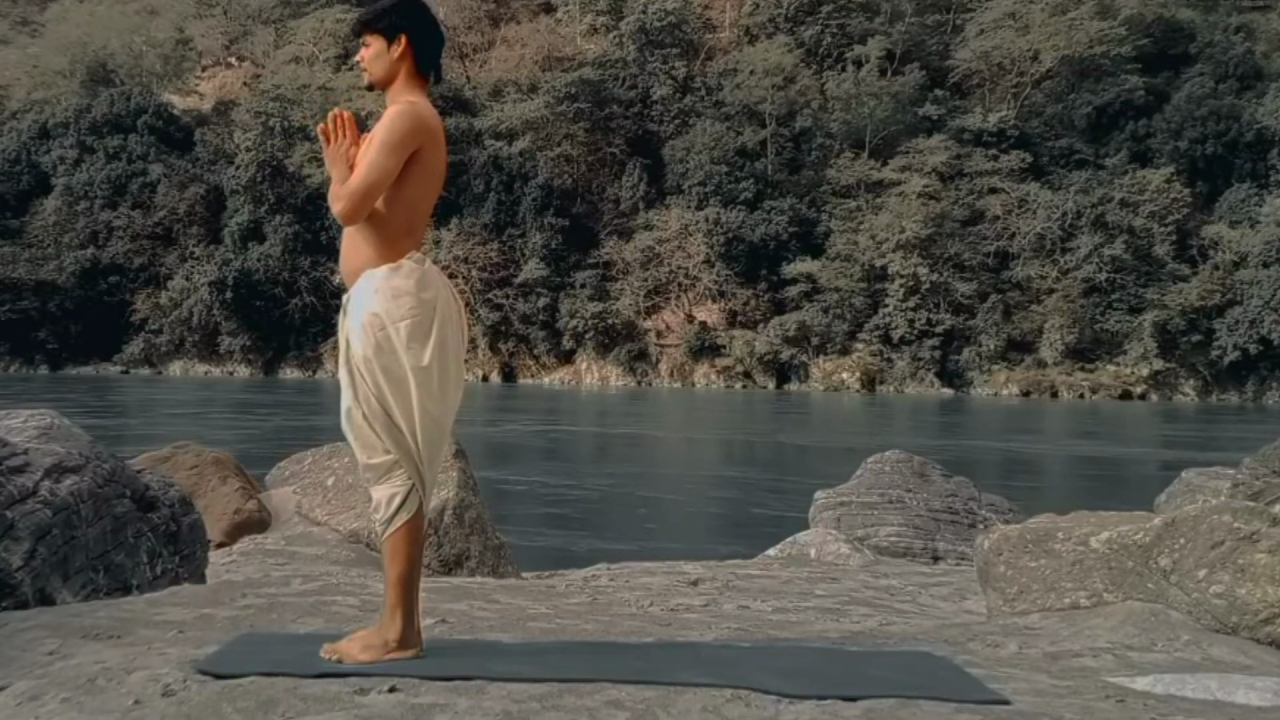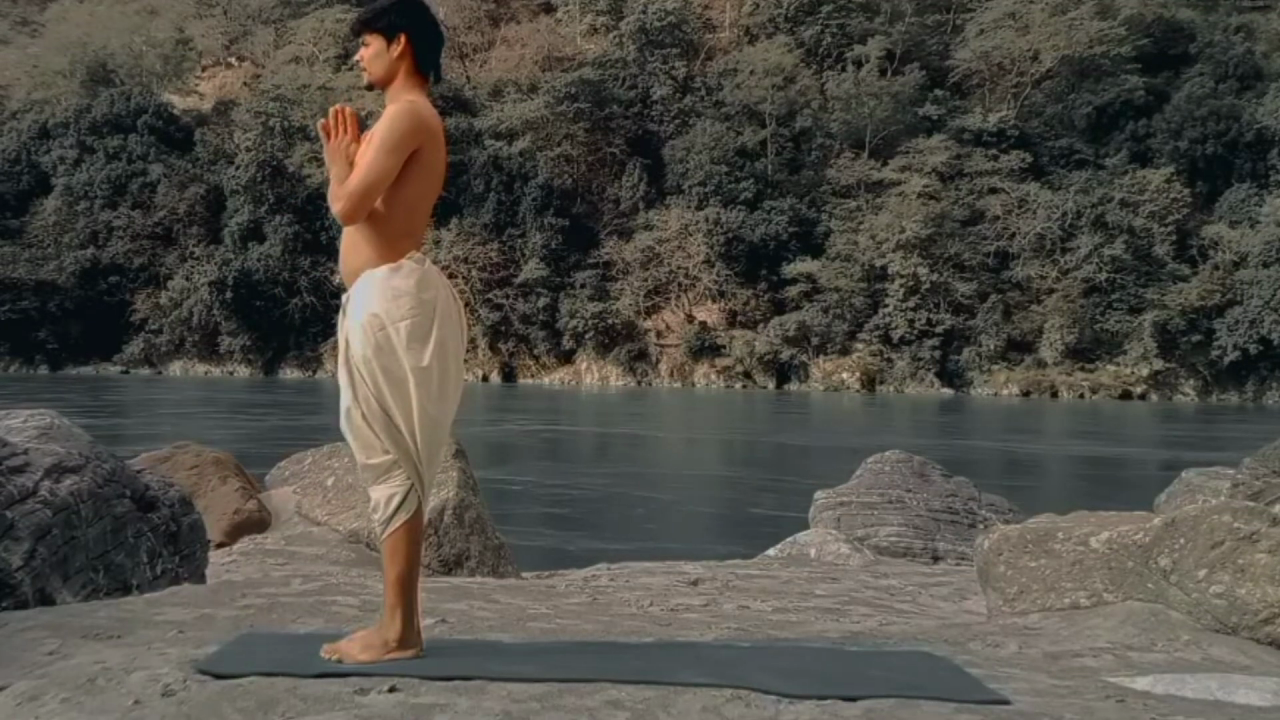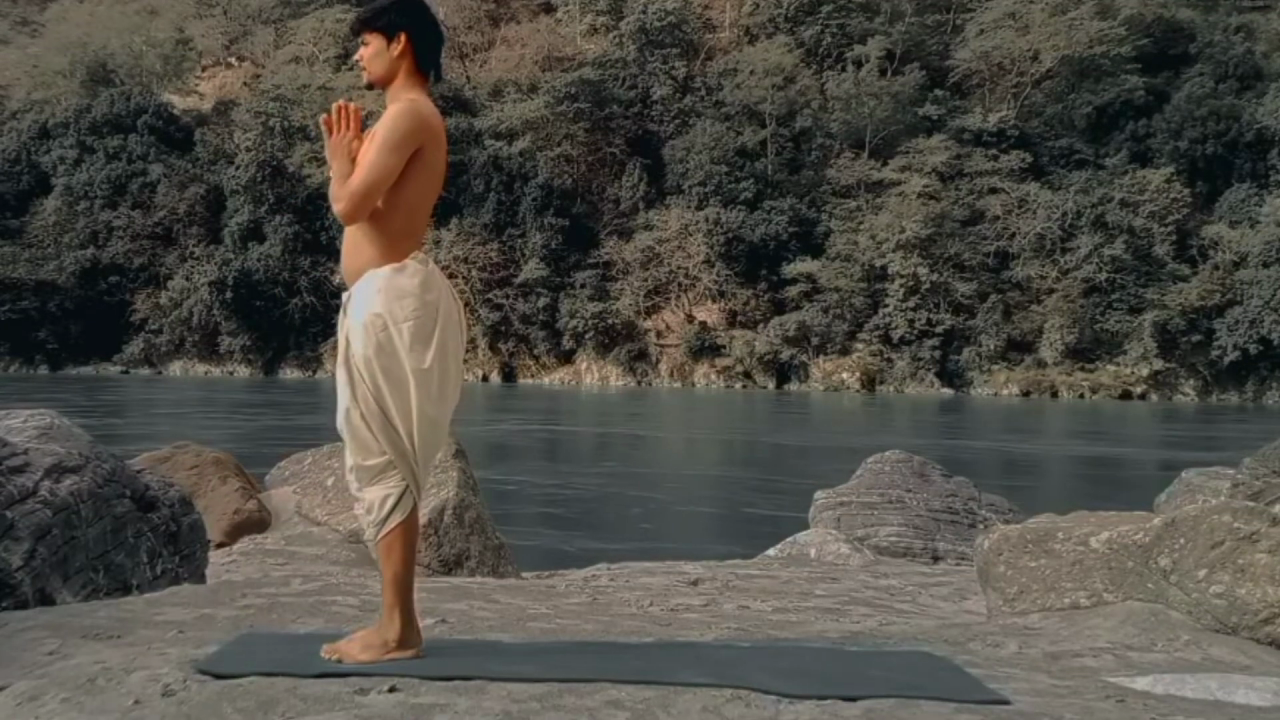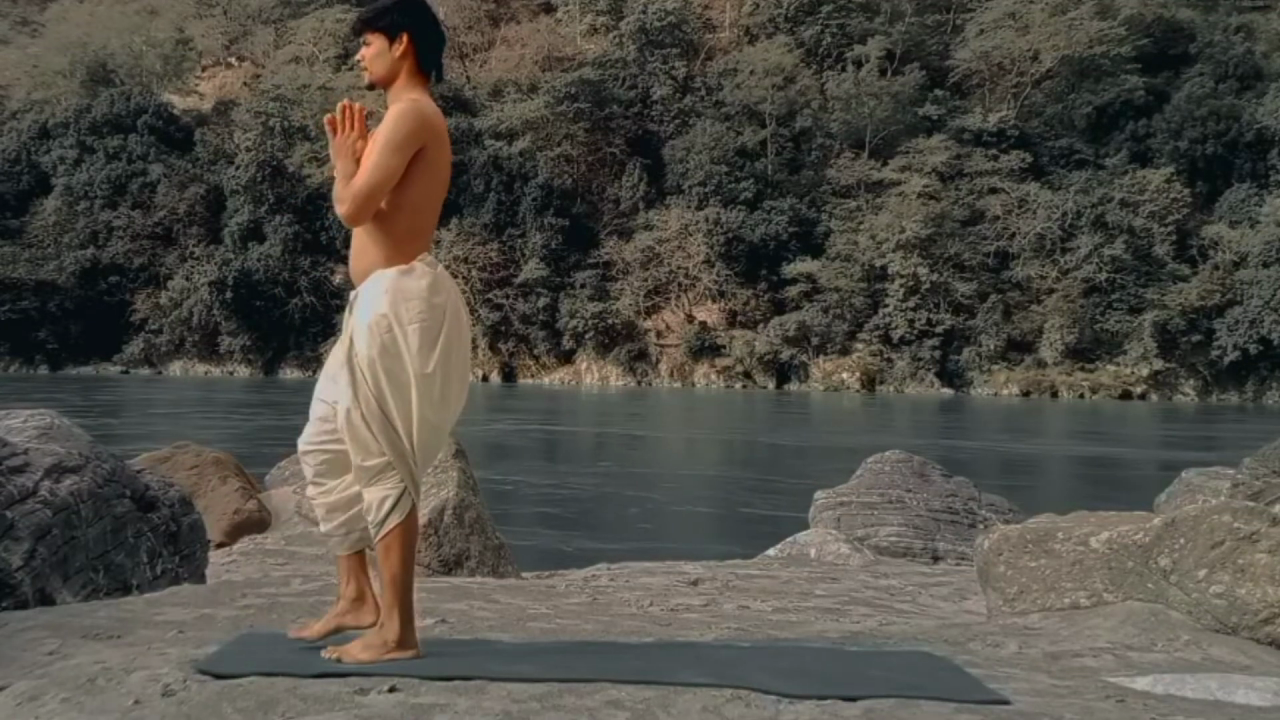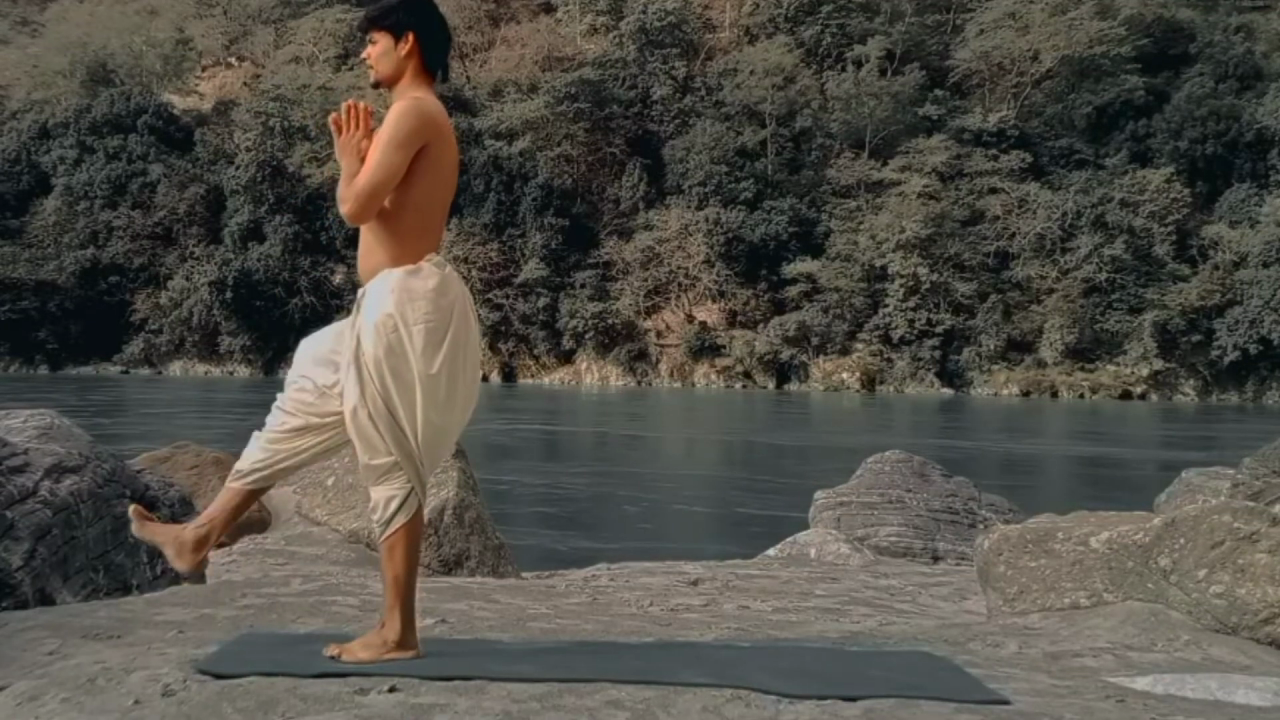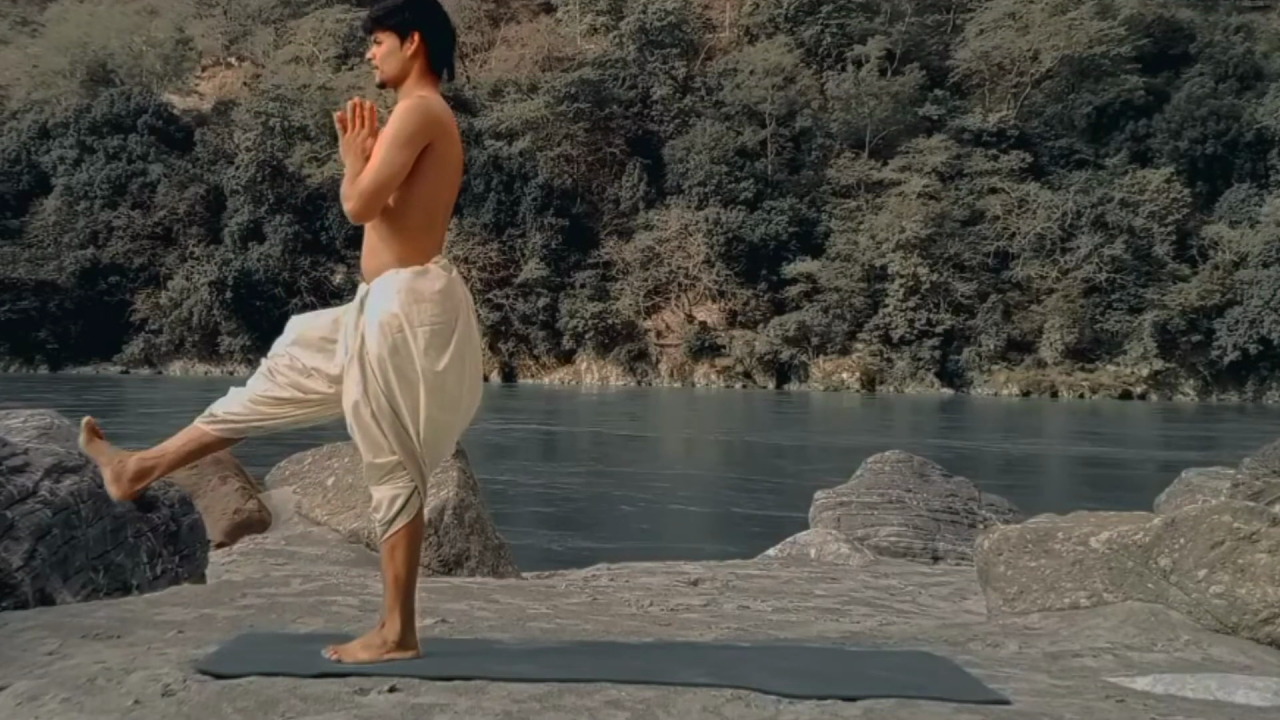
dt=0.2s
person 1, frame 1
left shoulder: (406, 114)
right shoulder: (406, 121)
left elbow: (348, 207)
left wrist: (338, 166)
right wrist: (351, 163)
left hip: (390, 299)
right hip: (385, 300)
left knee: (392, 466)
right knee: (391, 466)
left ankle: (398, 629)
right ankle: (396, 620)
person 1, frame 2
left shoulder: (406, 113)
right shoulder: (407, 120)
left elbow: (347, 206)
left wrist: (337, 162)
right wrist: (350, 160)
left hip: (390, 299)
right hip: (384, 300)
left knee: (390, 466)
right knee: (389, 466)
left ankle: (398, 630)
right ankle: (396, 620)
person 1, frame 3
left shoulder: (407, 113)
right shoulder: (407, 119)
left elbow: (349, 207)
left wrist: (339, 158)
right wrist: (352, 156)
left hip: (390, 300)
right hip: (382, 301)
left knee: (382, 467)
right knee: (374, 467)
left ankle: (396, 630)
right ankle: (394, 619)
person 1, frame 4
left shoulder: (410, 113)
right shoulder: (412, 120)
left elbow: (351, 208)
left wrist: (343, 158)
right wrist: (355, 157)
left hip: (397, 302)
right hip: (387, 302)
left knee: (383, 466)
right knee: (326, 448)
left ankle: (395, 630)
right ankle: (357, 599)
person 1, frame 5
left shoulder: (413, 110)
right shoulder: (422, 119)
left elbow: (355, 208)
left wrist: (349, 157)
right wrist: (363, 156)
left hip: (405, 302)
right hip: (394, 300)
left knee: (391, 467)
right knee: (297, 410)
left ankle: (396, 631)
right ankle: (200, 535)
person 1, frame 6
left shoulder: (418, 110)
right shoulder: (428, 119)
left elbow: (361, 206)
left wrist: (353, 155)
right wrist: (367, 153)
left hip: (407, 302)
right hip: (393, 301)
left knee: (393, 467)
right knee: (277, 382)
left ankle: (396, 631)
right ankle: (143, 467)
